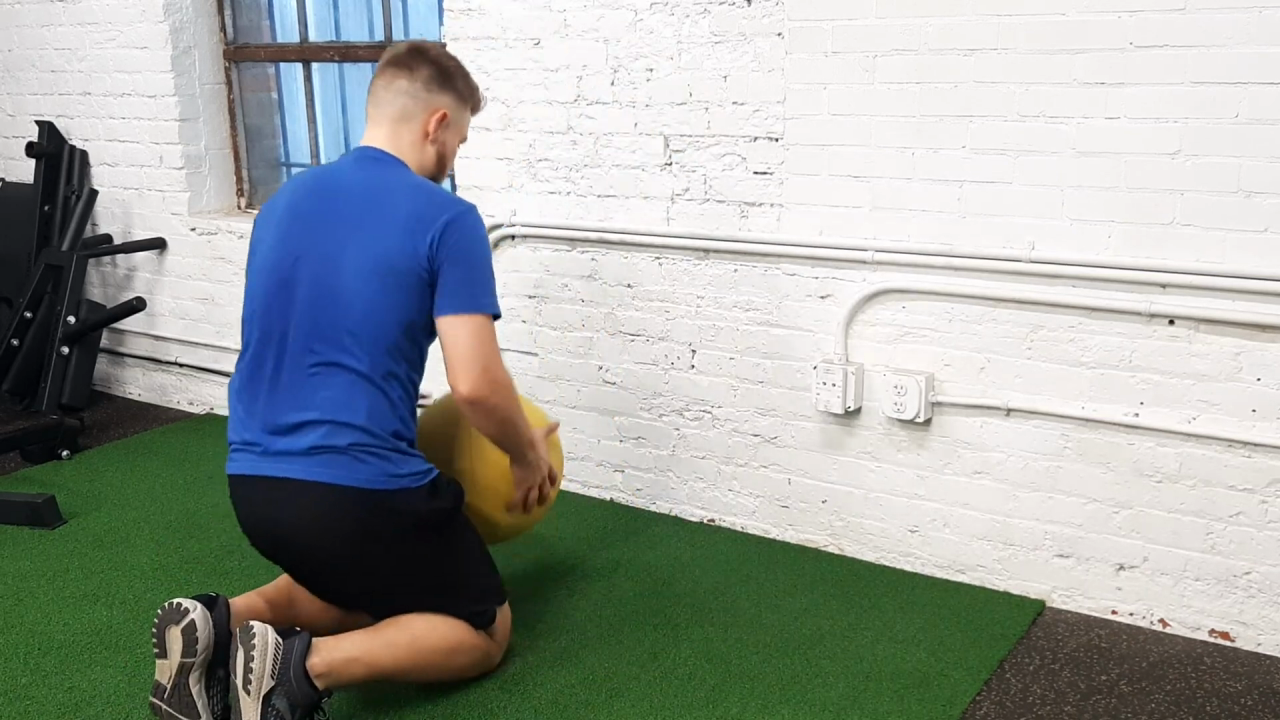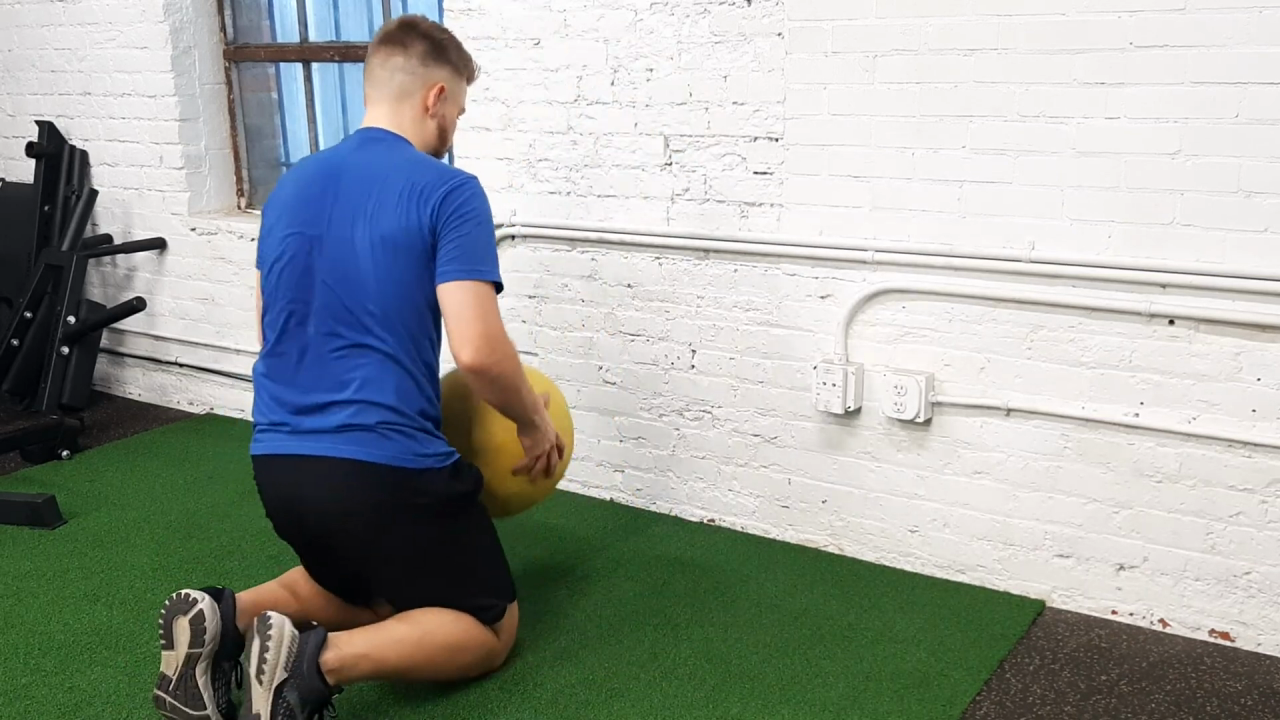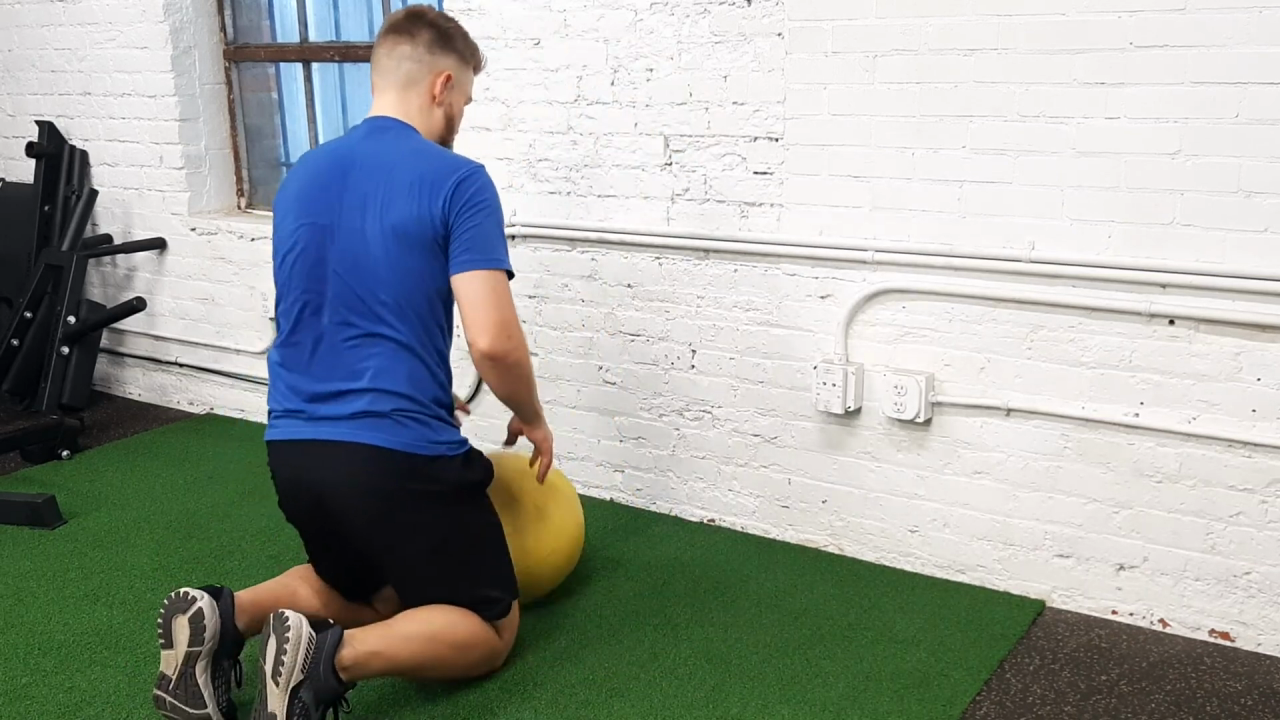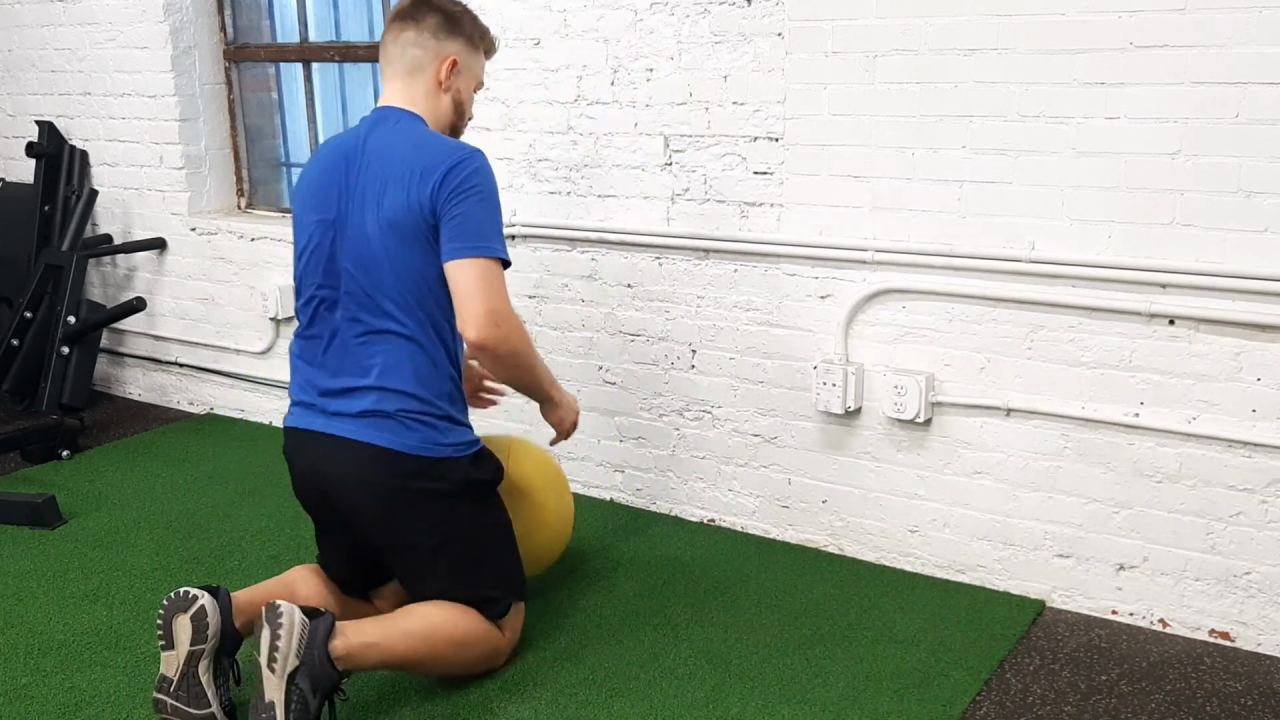
dt=0.2s
person 1, frame 1
left shoulder: (285, 200)
right shoulder: (446, 220)
right elbow: (476, 383)
right wrist: (530, 455)
left hip: (255, 482)
right hip: (361, 488)
left knee: (362, 587)
right knee: (482, 631)
left ankle: (219, 623)
person 1, frame 2
left shoulder: (291, 187)
right shoulder: (449, 193)
right elbow: (479, 352)
right wrist: (533, 422)
left hip: (279, 462)
right hip: (386, 466)
left knee: (366, 591)
right knee: (487, 630)
left ankle: (225, 617)
right ankle: (319, 659)
person 1, frame 3
left shoulder: (302, 176)
right shoulder: (457, 182)
right elbow: (493, 341)
right wrist: (532, 424)
left hip: (295, 449)
right hip: (400, 455)
left knee: (367, 592)
right knee: (488, 629)
left ankle: (225, 615)
right ankle: (331, 657)
person 1, frame 4
left shoulder: (323, 163)
right shoulder: (456, 166)
right elbow: (485, 329)
right wrist: (548, 390)
left hip: (314, 437)
right hip: (409, 449)
left knee: (369, 588)
right knee: (493, 625)
left ankle: (223, 615)
right ankle: (327, 645)
